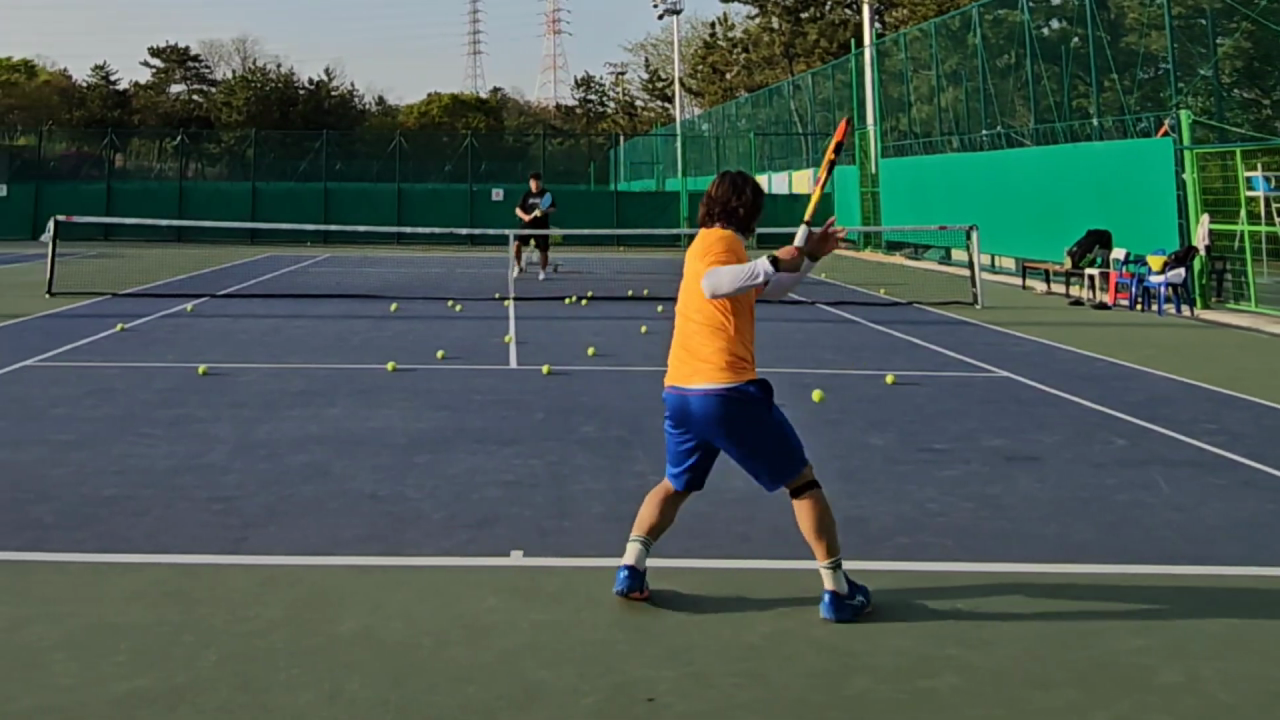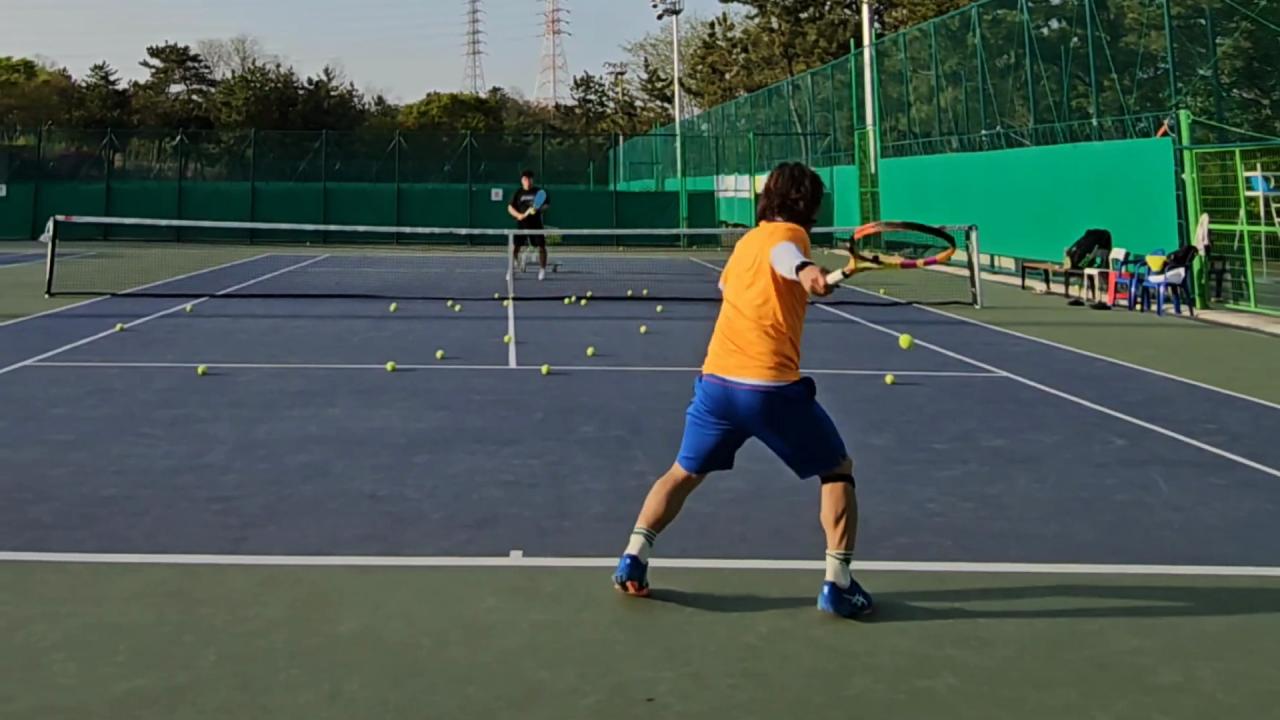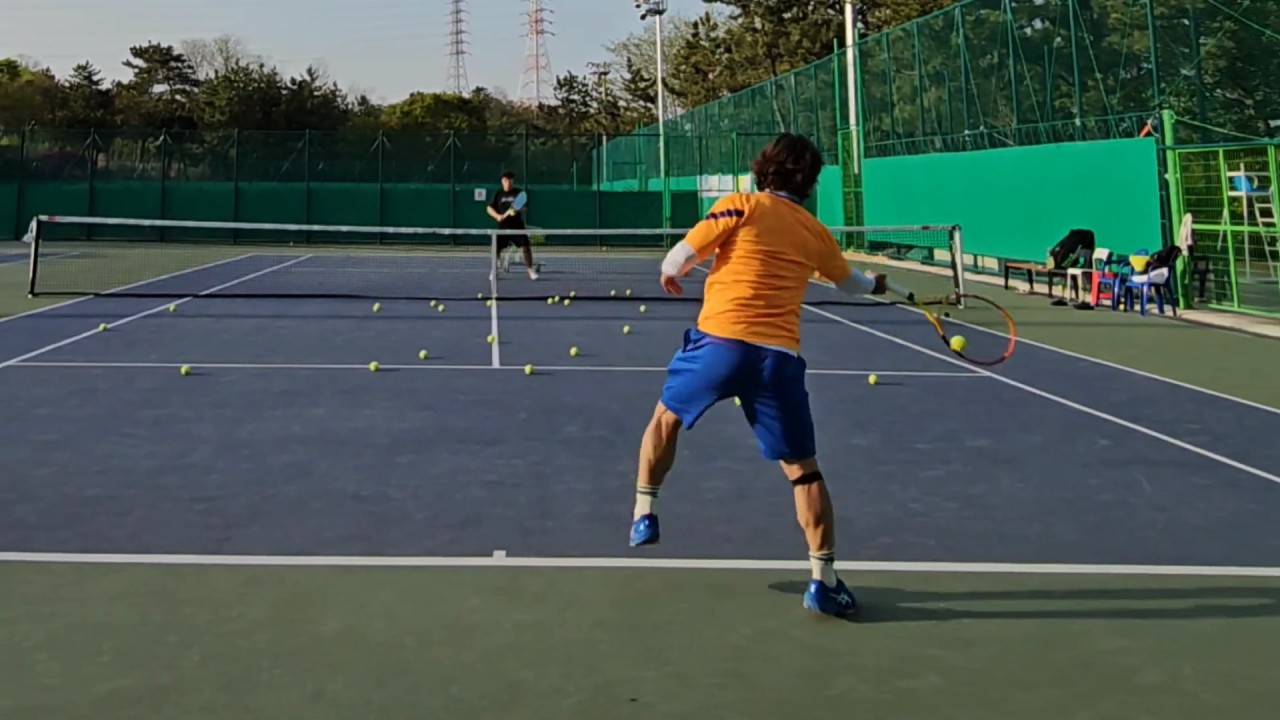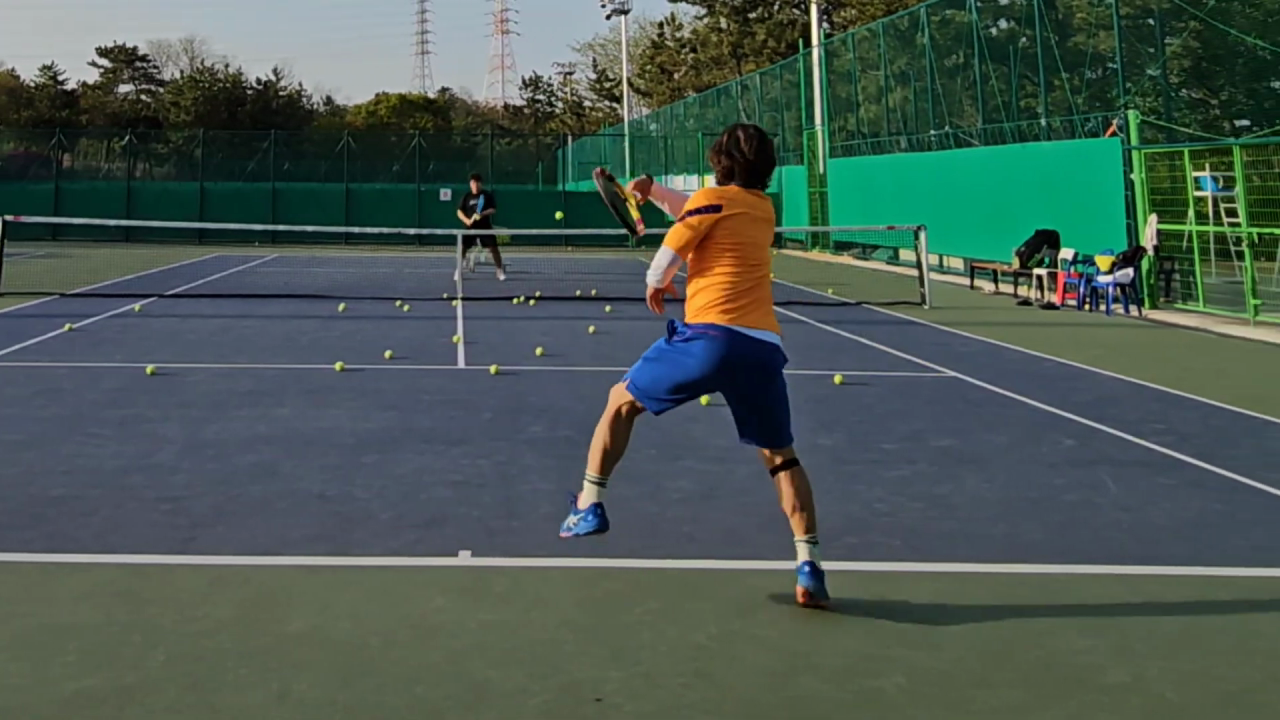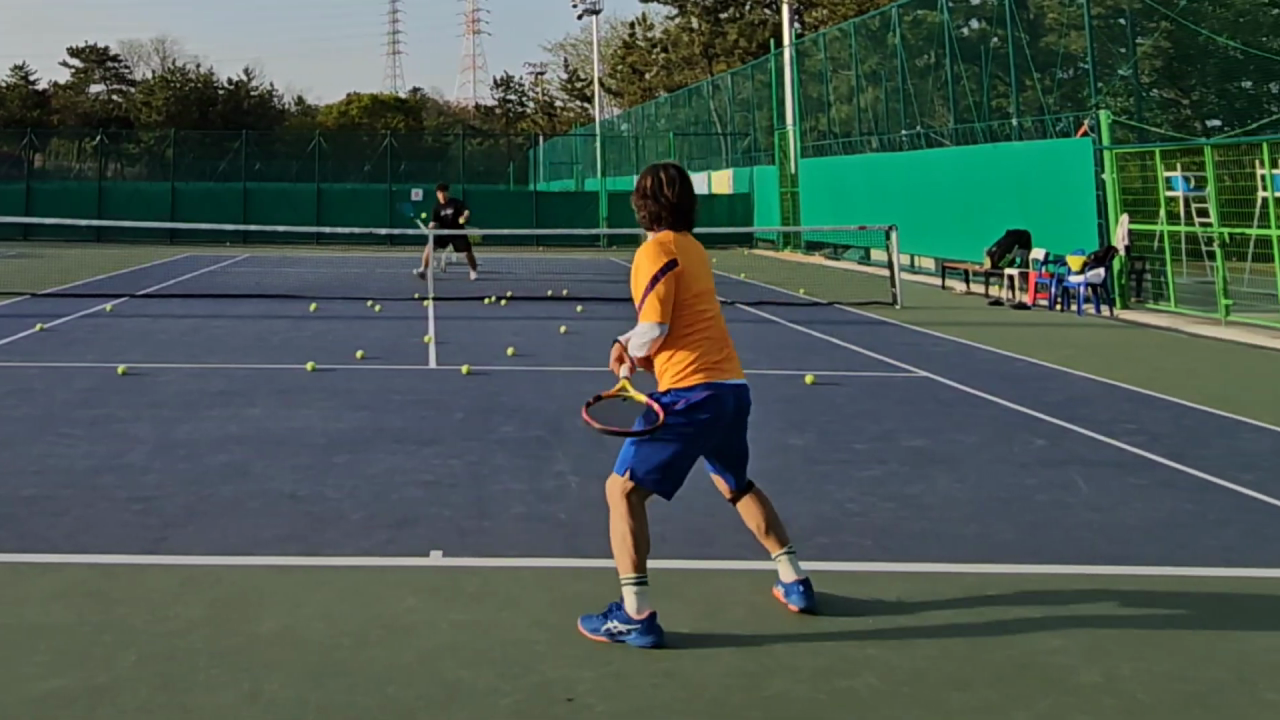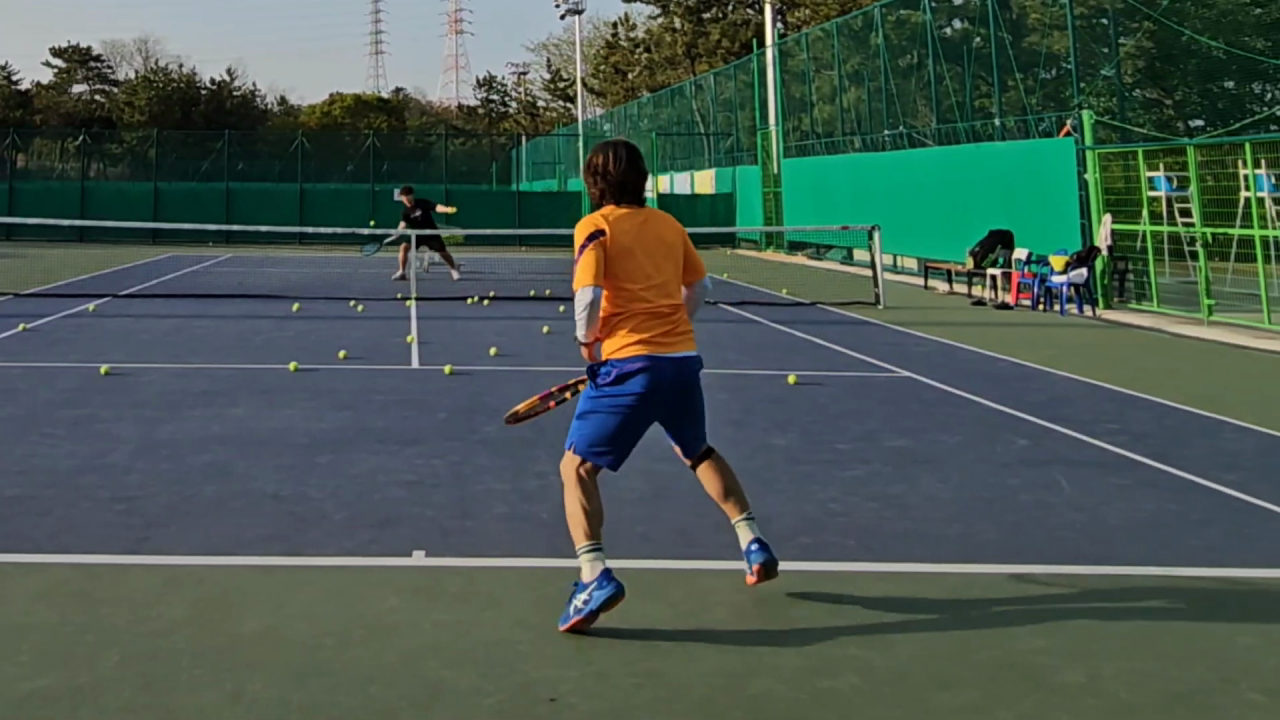
dt=0.2s
person 1, frame 1
left shoulder: (704, 241)
right shoulder: (722, 239)
left elbow: (753, 292)
right elbow: (714, 284)
left wrist: (806, 257)
right wrist: (772, 264)
left hip: (680, 392)
right hip: (726, 391)
left knee: (674, 488)
right knee: (802, 481)
left ankle: (631, 566)
right ankle: (837, 590)
person 1, frame 2
left shoulder: (750, 240)
right shoulder: (791, 233)
right elbow: (781, 256)
right wrist: (804, 269)
left hip: (718, 381)
right hip: (771, 388)
left knee: (685, 473)
right knee: (838, 471)
left ankle: (633, 557)
right ankle: (838, 582)
person 1, frame 3
left shoulder: (740, 206)
right shoulder: (815, 233)
left elbow: (681, 254)
right elbow: (845, 282)
left wrist: (670, 274)
right wrist: (873, 283)
left hip: (716, 343)
right hip: (774, 357)
left knee: (665, 420)
right knee: (803, 470)
left ankle: (644, 515)
right ankle: (823, 581)
person 1, frame 4
left shoulder: (711, 200)
right shoulder: (765, 209)
left elbow: (665, 261)
left wrist: (655, 288)
right wrist: (654, 191)
left hip: (709, 335)
right hip: (762, 347)
left knee: (620, 403)
right knee: (782, 456)
left ankle: (589, 505)
right ankle: (808, 567)
person 1, frame 5
left shoulder: (655, 249)
right shoulder: (691, 246)
left elbow: (653, 332)
left wrist: (634, 352)
right wrist: (626, 342)
left hip: (691, 392)
right hip: (732, 389)
left knee: (622, 490)
right knee: (734, 483)
left ankle: (636, 614)
right ankle: (794, 581)
person 1, frame 6
left shoulder: (595, 226)
right shoulder: (668, 225)
left elbow: (588, 297)
right elbow: (700, 285)
left wrist: (586, 339)
left hip: (632, 366)
right hip: (683, 360)
left knee: (576, 468)
right knee: (697, 452)
left ankle: (595, 577)
right ankle: (753, 544)
